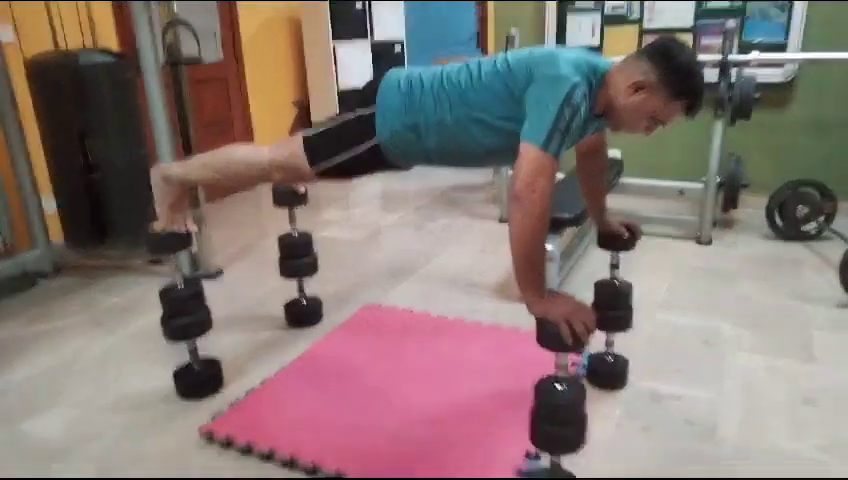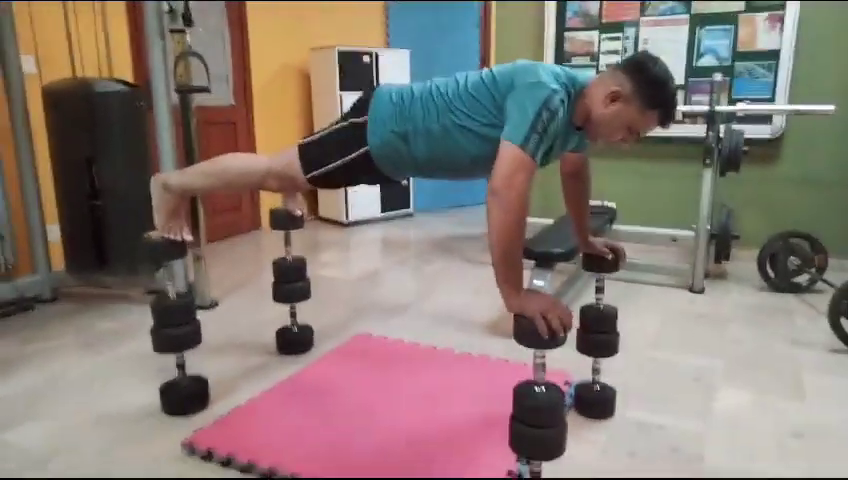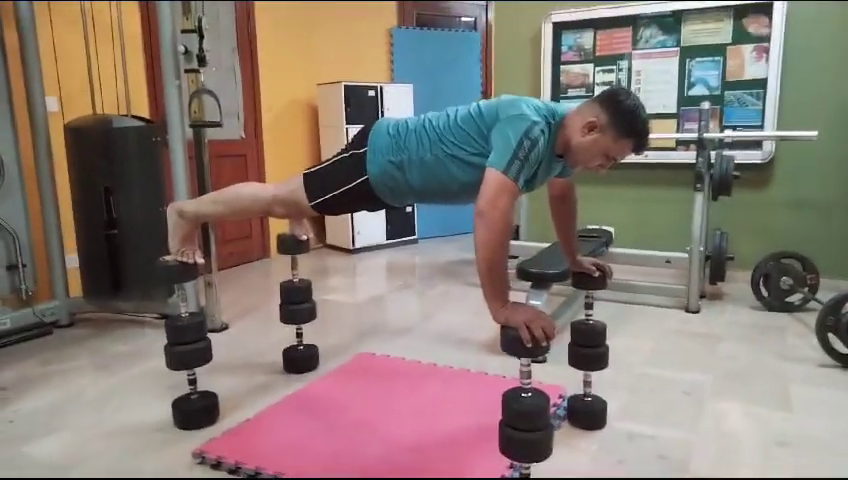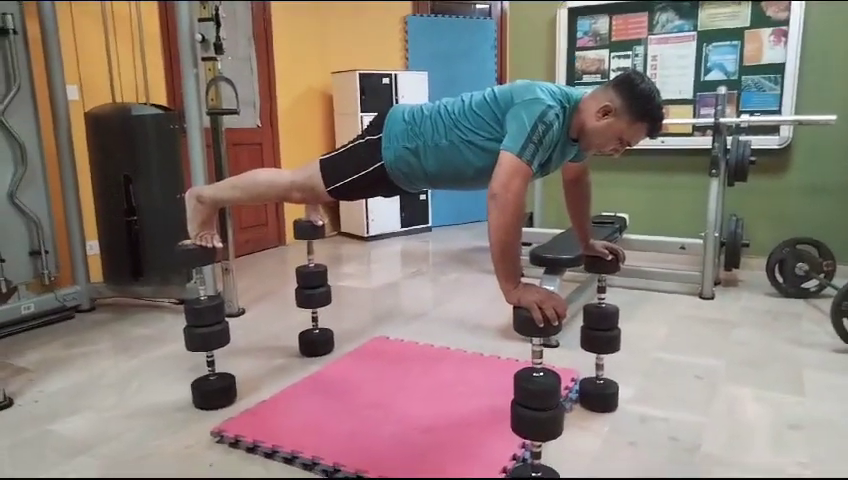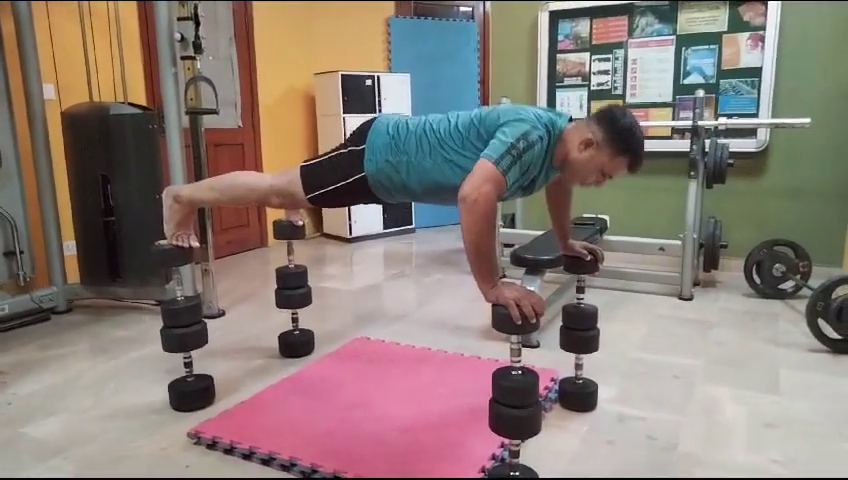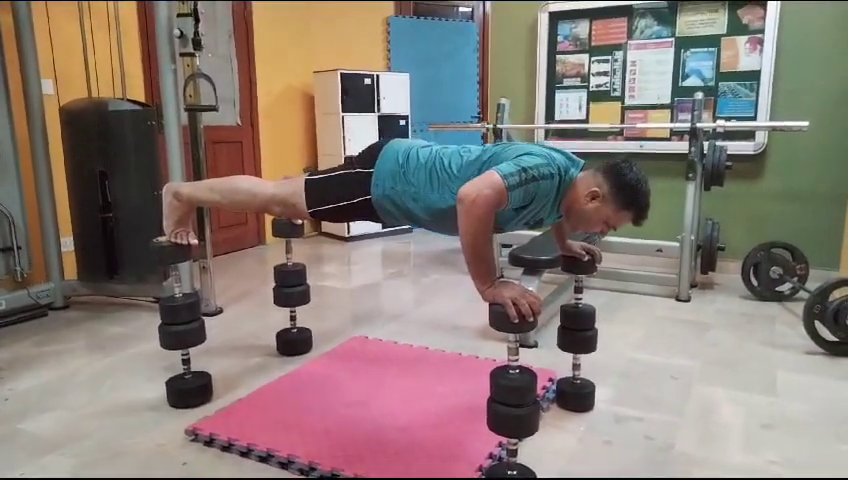
dt=0.7s
person 1, frame 1
left shoulder: (599, 82)
right shoulder: (567, 87)
left elbow: (589, 150)
right elbow: (529, 192)
left wrist: (600, 218)
right wrist: (536, 296)
left hip: (409, 117)
right hip: (395, 119)
right knee: (280, 162)
right ankle: (174, 175)
person 1, frame 2
left shoulder: (580, 104)
right shoulder: (547, 95)
left elbow: (574, 170)
right elbow: (506, 190)
left wrist: (586, 239)
right wrist: (514, 294)
left hip: (397, 138)
right hip: (385, 129)
right knee: (276, 170)
right ankle: (172, 184)
person 1, frame 3
left shoulder: (563, 135)
right shoulder: (529, 127)
left elbow: (562, 193)
right elbow: (491, 212)
left wrist: (574, 258)
right wrist: (501, 305)
left hip: (398, 169)
right hip: (383, 160)
right knee: (282, 198)
right ankle: (186, 211)
person 1, frame 4
left shoulder: (578, 121)
right shoulder: (545, 112)
left elbow: (575, 178)
right elbow: (503, 194)
left wrist: (586, 242)
right wrist: (513, 286)
left hip: (411, 153)
right hip: (398, 146)
right knee: (299, 184)
right ankle: (204, 196)
person 1, frame 5
left shoulder: (563, 138)
right shoulder: (533, 136)
left elbow: (554, 182)
right elbow: (474, 196)
left wrist: (566, 242)
right wrist: (491, 286)
left hip: (394, 162)
right hip: (380, 155)
right knee: (278, 187)
right ankle: (182, 196)
person 1, frame 6
left shoulder: (572, 172)
right shoulder: (544, 174)
right elbow: (473, 198)
left wrist: (563, 242)
right wrist: (490, 286)
left hip: (408, 164)
right hip: (387, 179)
right knee: (280, 199)
right ankle: (182, 194)
